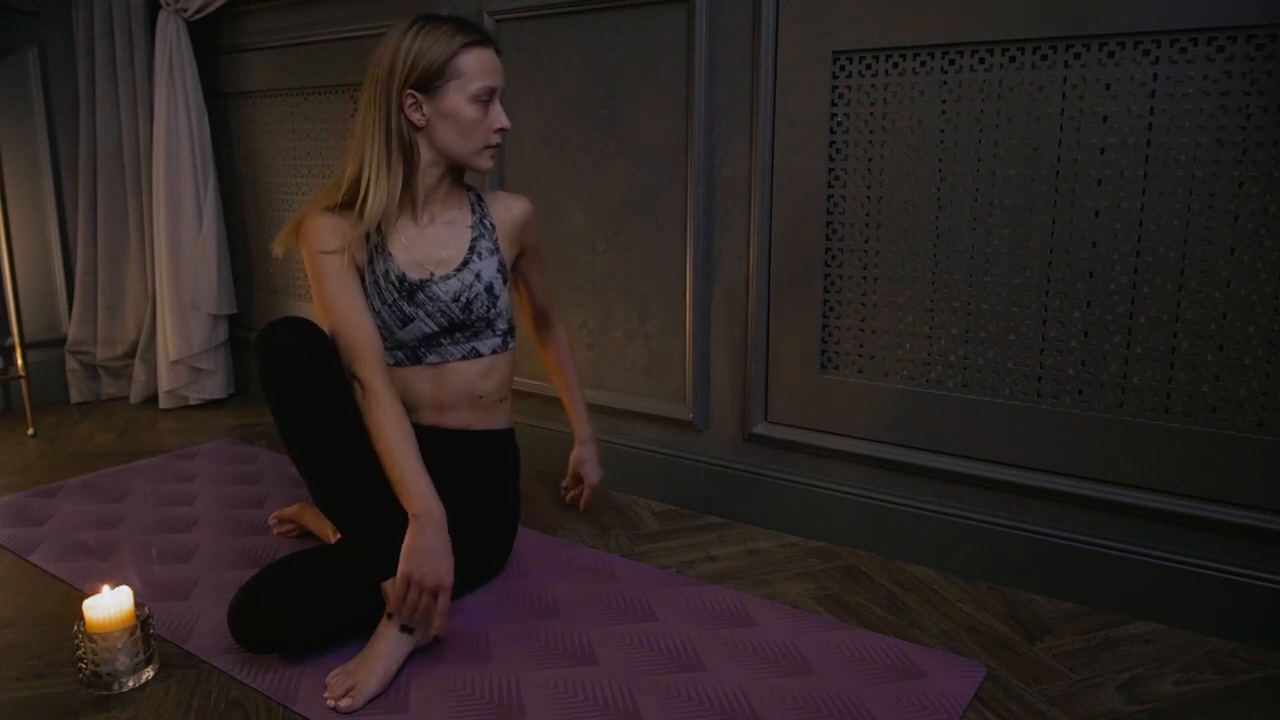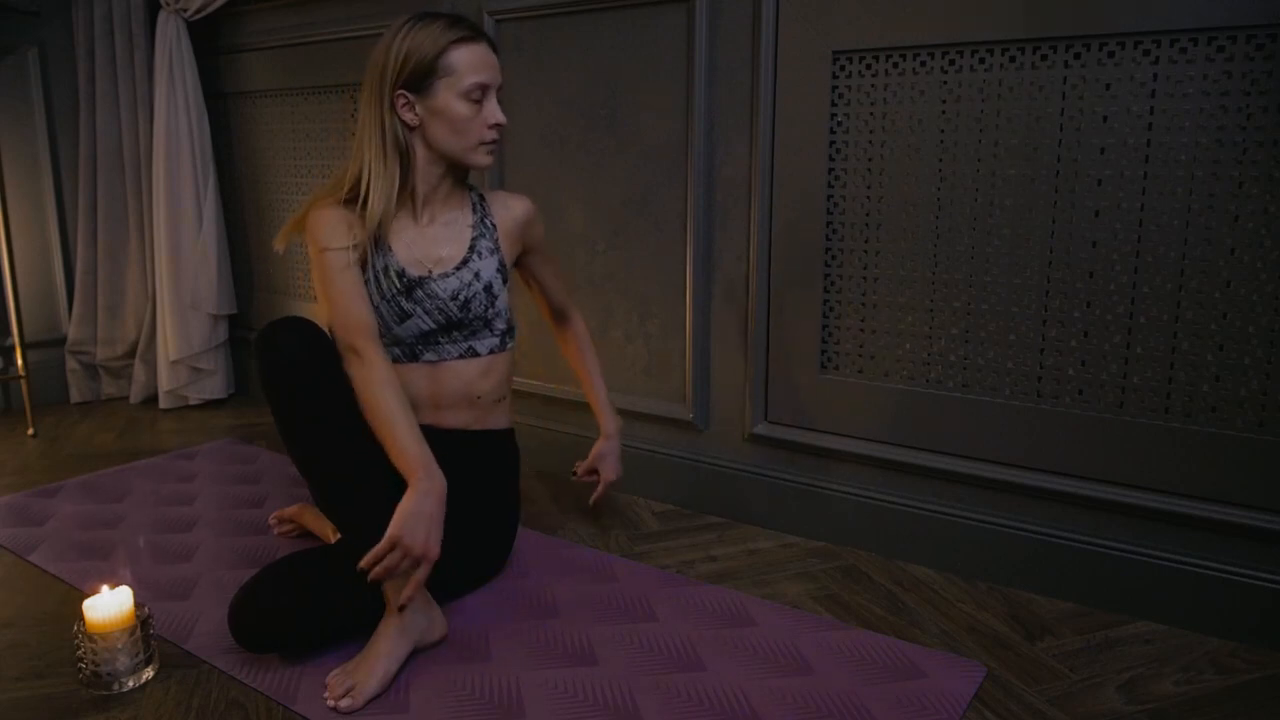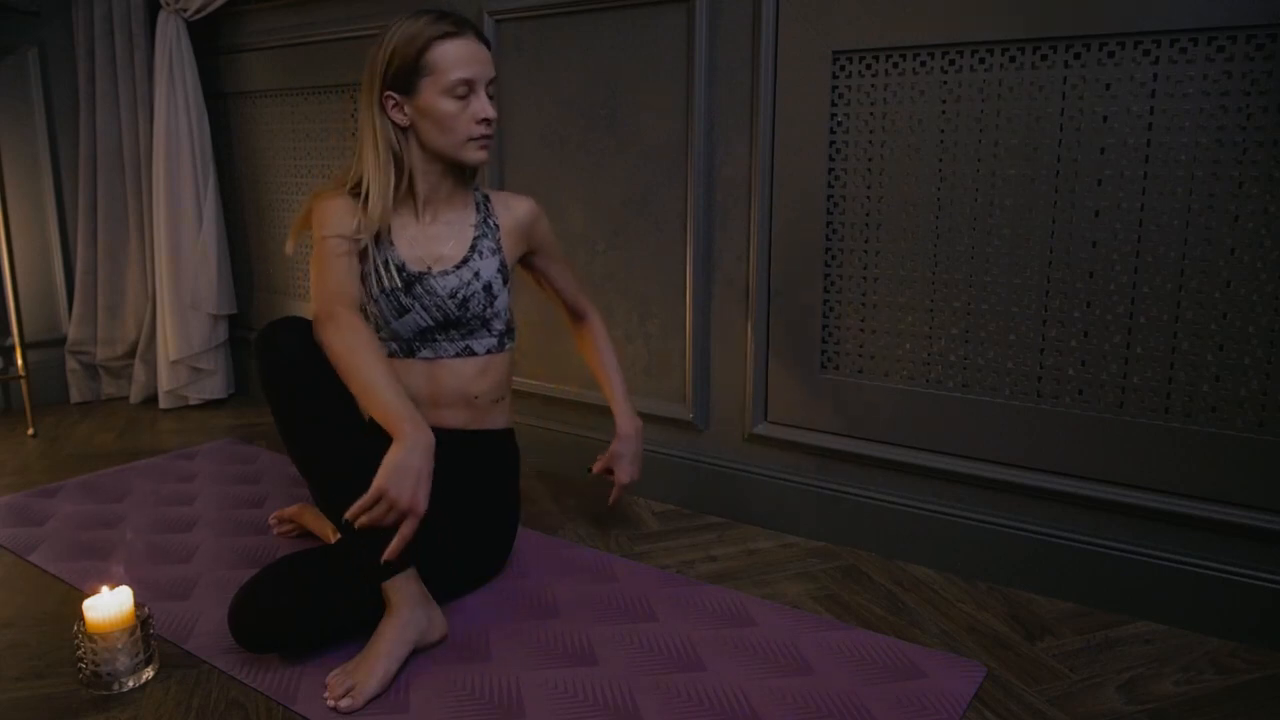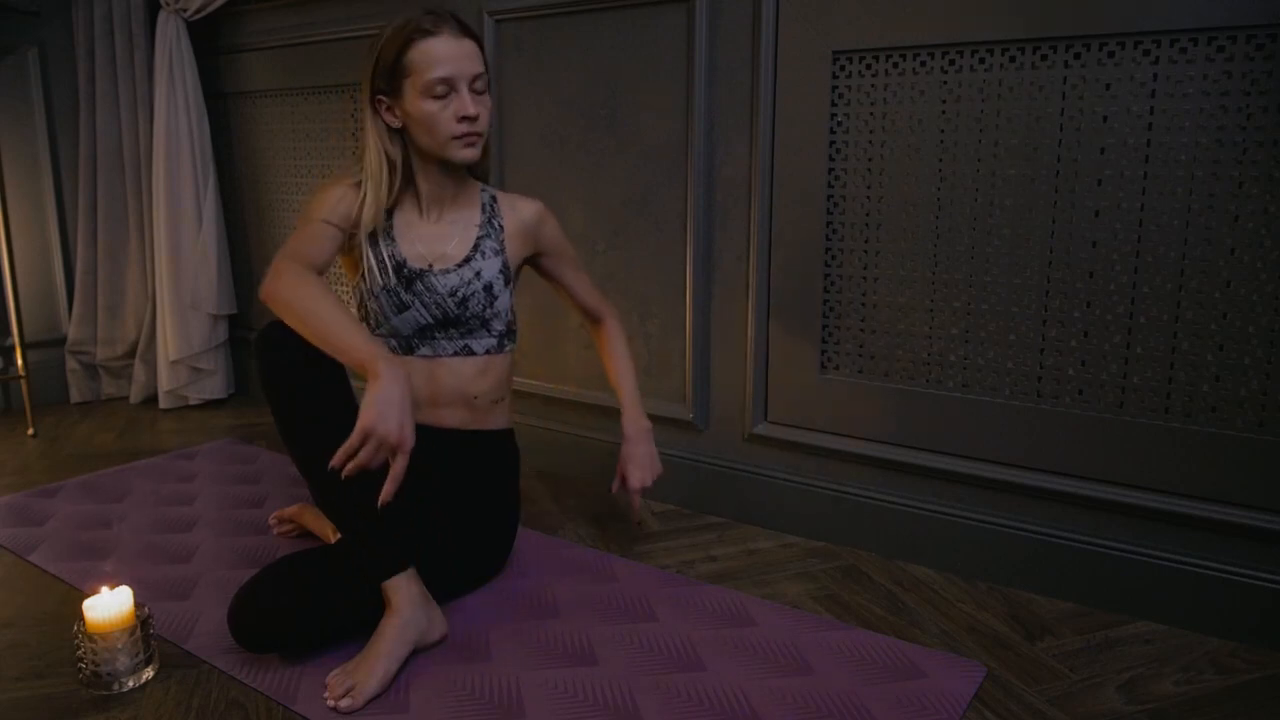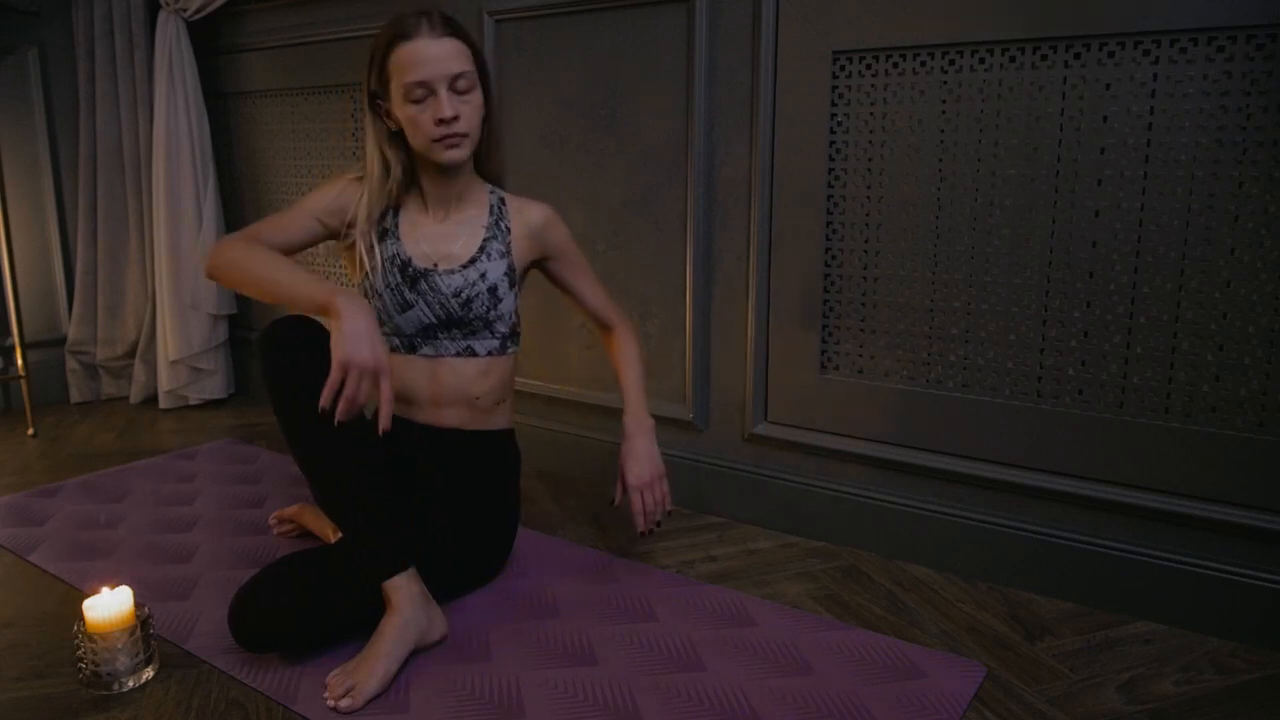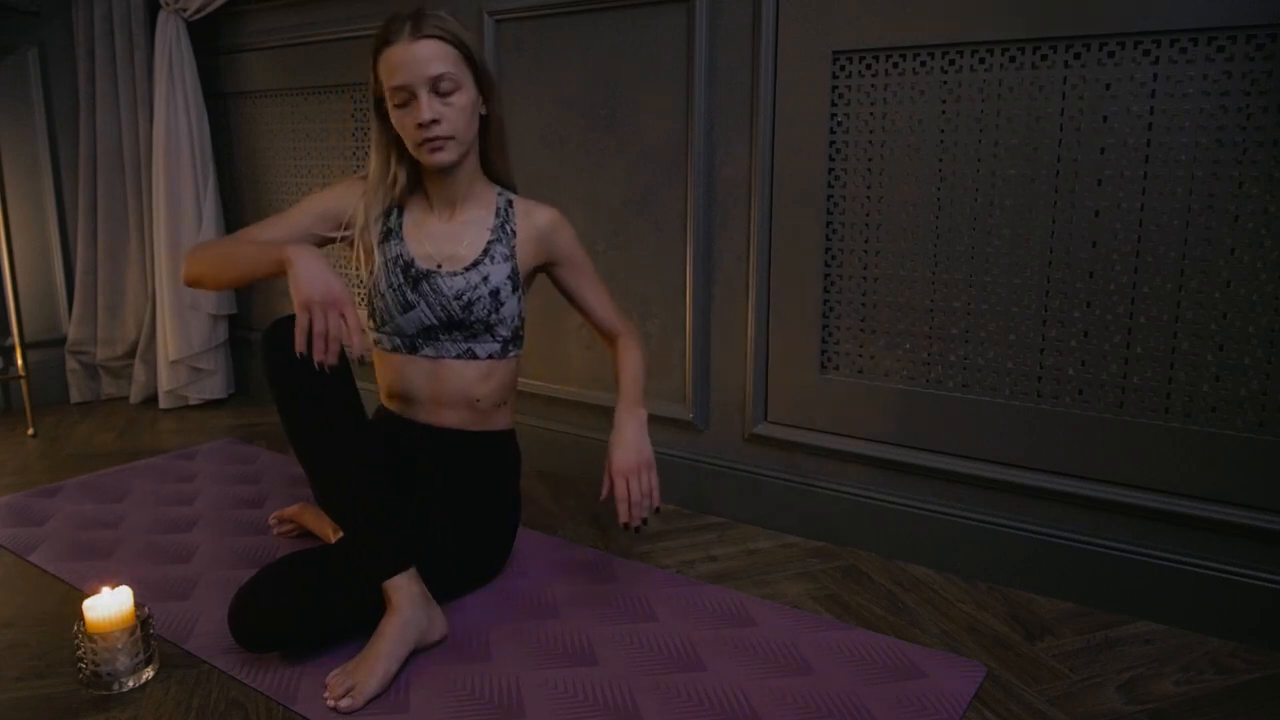
dt=0.2s
person 1, frame 1
left shoulder: (510, 219)
right shoulder: (338, 231)
left elbow: (546, 325)
right elbow: (369, 379)
left wrist: (584, 438)
right wrist: (423, 518)
left hip: (478, 485)
right hip: (388, 468)
left knee: (262, 615)
right knee: (286, 342)
left ankle: (351, 524)
right ankle: (362, 523)
person 1, frame 2
left shoulder: (511, 218)
right shoulder: (341, 223)
left elbow: (564, 318)
right elbow: (361, 352)
left wrist: (608, 428)
right wrist: (421, 485)
left hip: (478, 483)
right hip: (389, 465)
left knee: (263, 616)
right knee: (287, 341)
left ankle: (350, 523)
right ankle: (361, 521)
person 1, frame 3
left shoulder: (513, 218)
right shoulder: (344, 214)
left elbow: (582, 315)
right elbow: (336, 322)
left wrist: (626, 426)
right wrist: (408, 436)
left hip: (476, 482)
right hip: (391, 457)
left knee: (262, 616)
right knee: (284, 340)
left ankle: (347, 518)
right ankle: (364, 524)
person 1, frame 4
left shoulder: (520, 220)
right shoulder: (352, 205)
left elbow: (601, 318)
right elbow: (282, 282)
left wrist: (636, 429)
right wrist: (382, 371)
left hip: (474, 481)
right hip: (392, 458)
left knee: (263, 616)
right knee: (283, 341)
left ankle: (349, 524)
person 1, frame 5
left shoulder: (527, 223)
right shoulder: (358, 204)
left elbow: (614, 326)
right elbow: (227, 255)
left wrist: (638, 430)
right wrist: (339, 303)
left hip: (477, 483)
right hip: (386, 459)
left knee: (262, 616)
right knee: (288, 339)
left ankle: (351, 524)
person 1, frame 6
left shoulder: (533, 225)
right shoulder: (363, 206)
left elbow: (621, 335)
right elbow: (199, 263)
left wrist: (629, 419)
right wrist: (297, 256)
left hip: (475, 483)
right hip: (387, 457)
left knee: (262, 615)
right knee: (289, 338)
left ankle: (349, 525)
right ankle: (355, 520)
